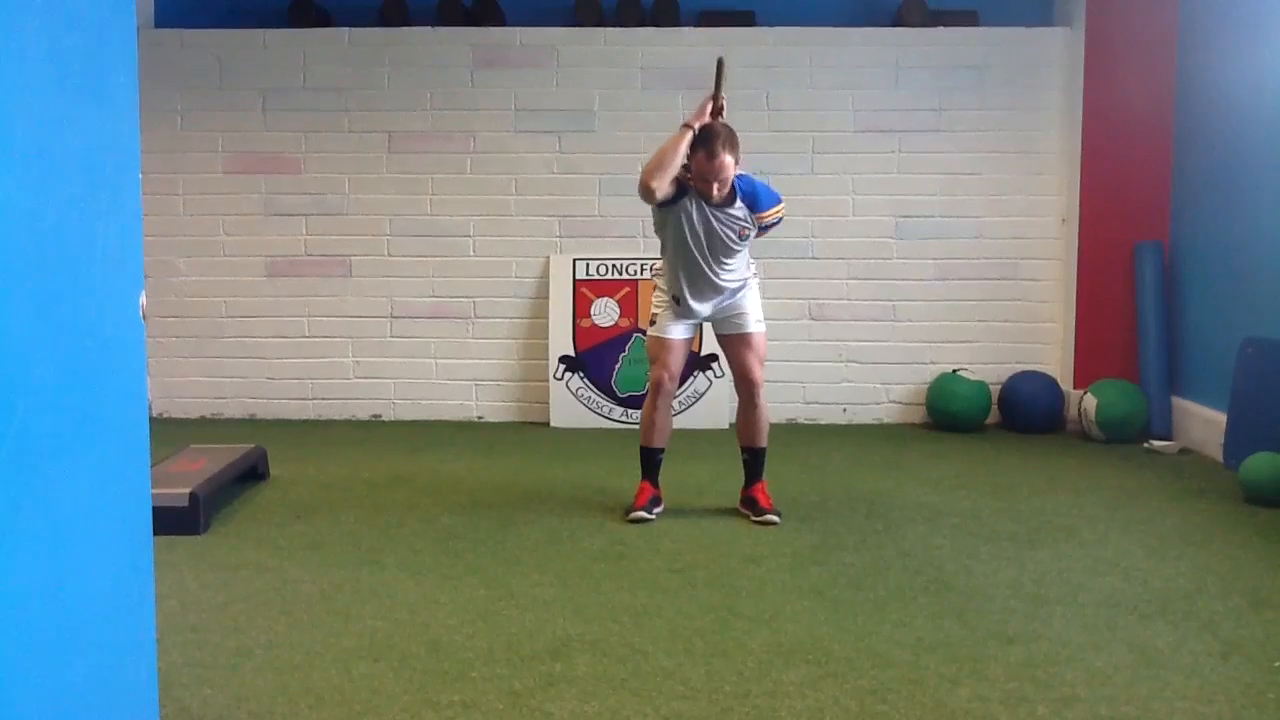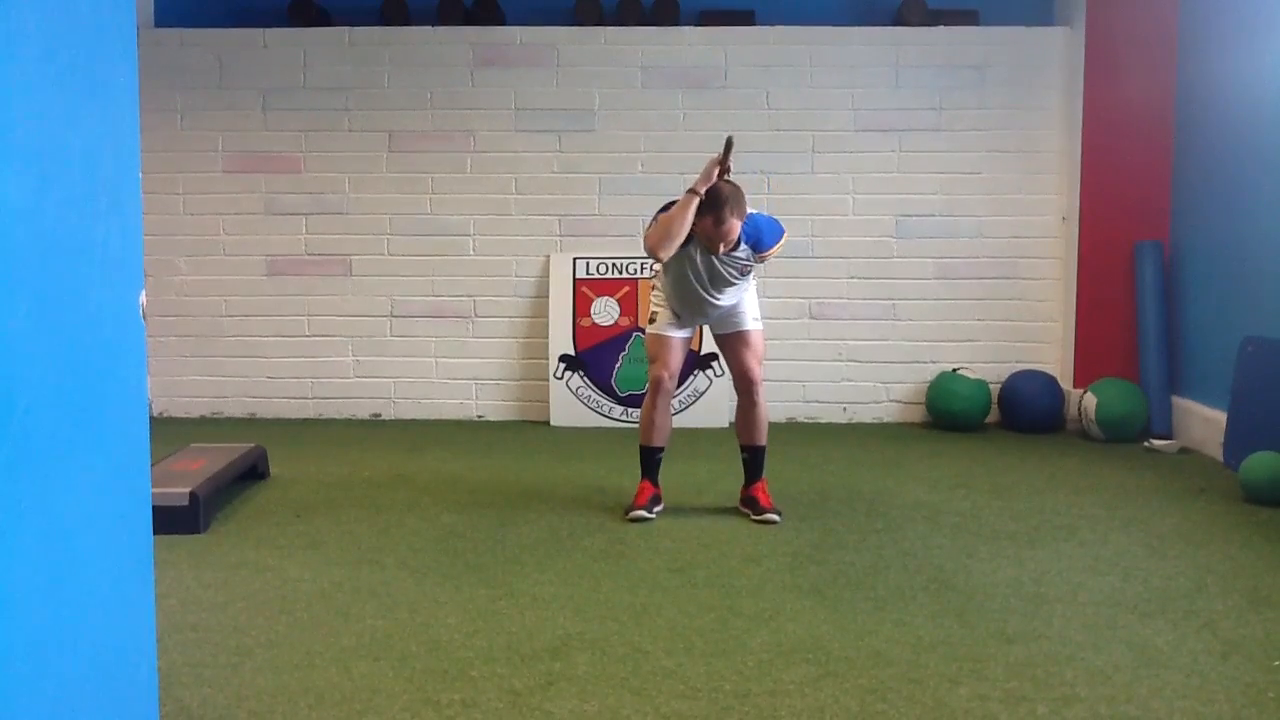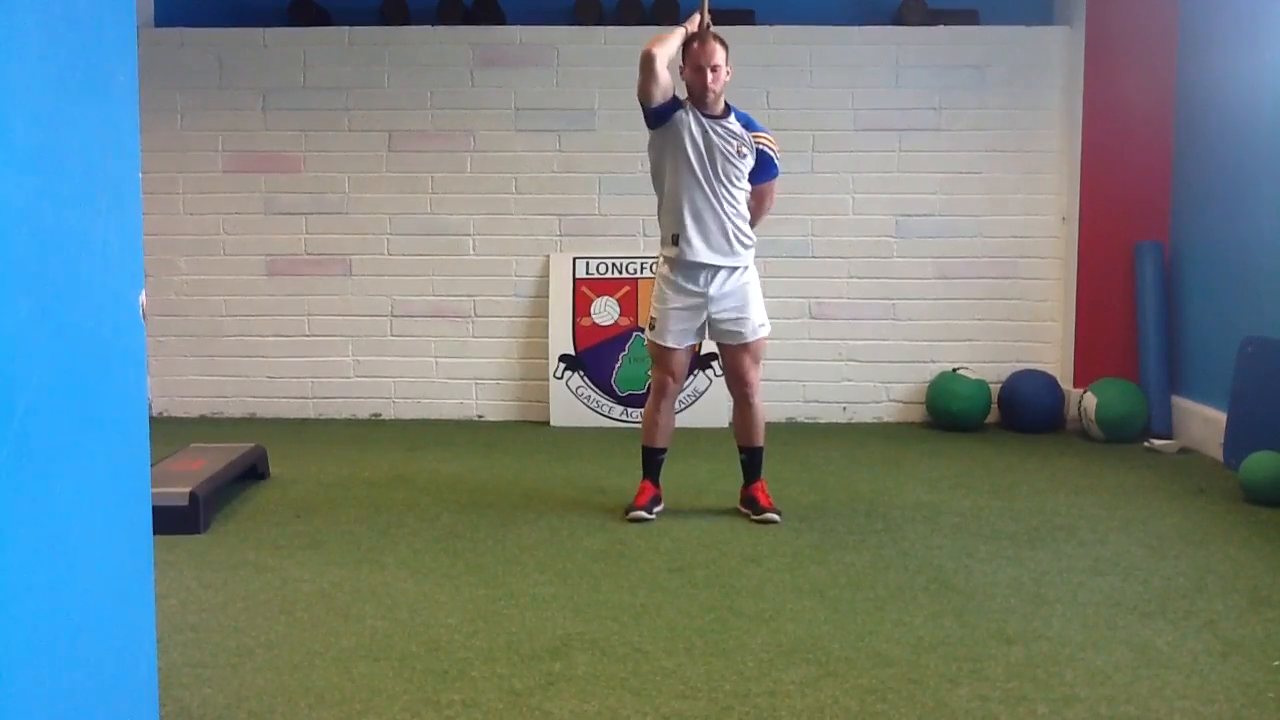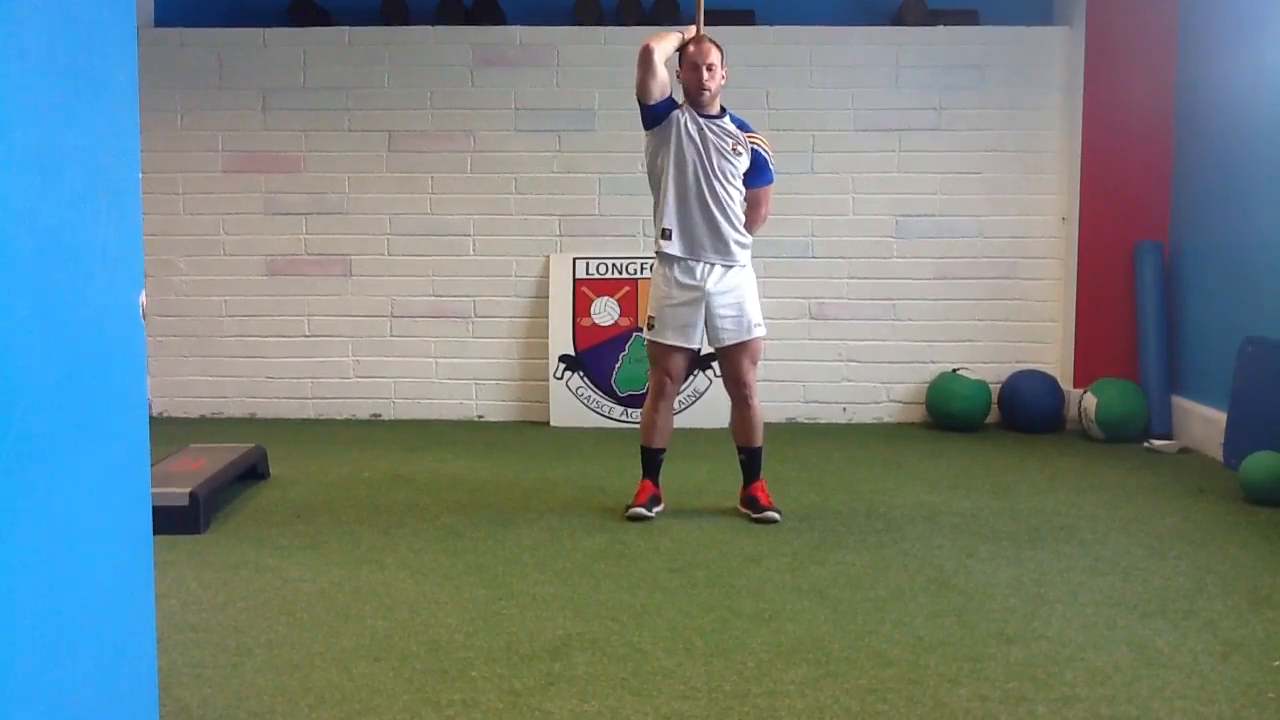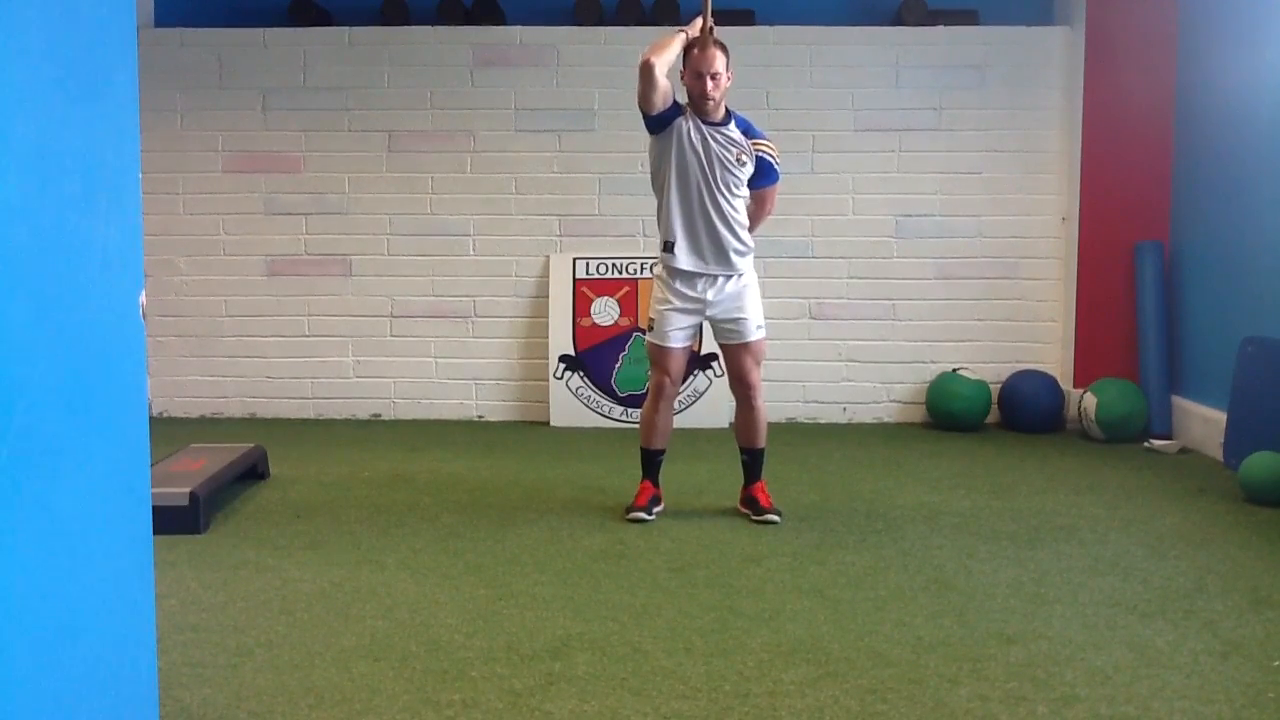
dt=0.7s
person 1, frame 1
left shoulder: (758, 198)
right shoulder: (673, 187)
right elbow: (648, 185)
right wrist: (692, 126)
left hip: (736, 292)
right hip: (677, 293)
left knee: (752, 384)
right knee: (662, 383)
left ankle: (754, 488)
right ankle: (649, 487)
person 1, frame 2
left shoulder: (761, 232)
right shoulder: (677, 219)
right elbow: (657, 250)
right wrist: (698, 189)
left hip: (734, 301)
right hip: (676, 300)
left knee: (751, 382)
right knee: (661, 382)
left ankle: (754, 488)
right ankle: (648, 487)
person 1, frame 3
left shoulder: (752, 134)
right shoulder: (668, 118)
left elbow: (765, 197)
right elbow: (651, 59)
right wrist: (686, 29)
left hip: (737, 275)
right hip: (679, 274)
left knee: (746, 385)
right knee: (665, 384)
left ankle: (753, 488)
right ankle: (650, 487)
person 1, frame 4
left shoulder: (747, 137)
right shoulder: (665, 119)
left elbow: (759, 206)
right elbow: (650, 53)
right wrist: (683, 34)
left hip: (733, 274)
right hip: (675, 274)
left knee: (744, 386)
right knee: (663, 384)
left ankle: (753, 487)
right ankle: (649, 486)
person 1, frame 5
left shoulder: (753, 140)
right shoulder: (668, 123)
left elbow: (765, 202)
right elbow: (650, 67)
right wrist: (686, 33)
left hip: (736, 280)
right hip: (677, 279)
left knee: (749, 387)
right knee: (662, 386)
left ankle: (753, 488)
right ankle: (649, 487)
